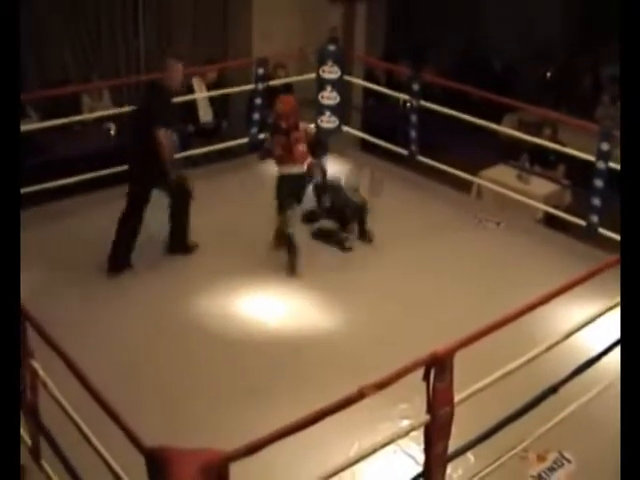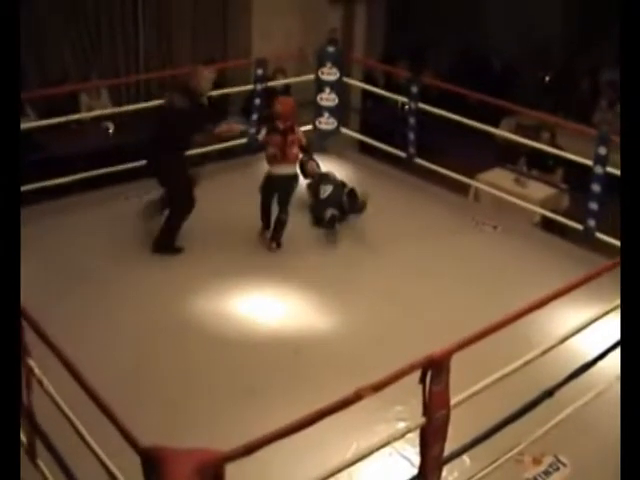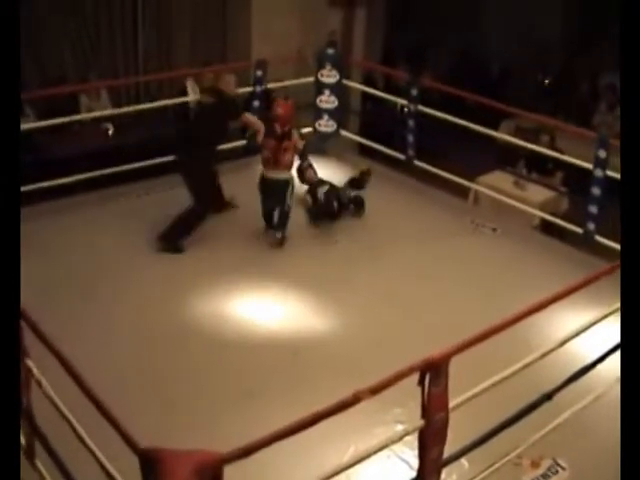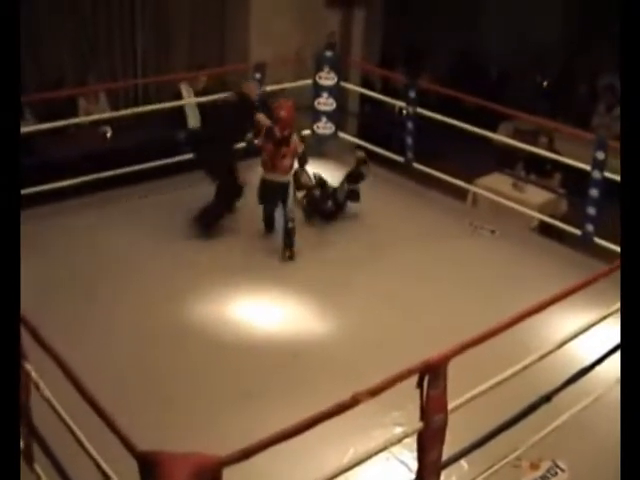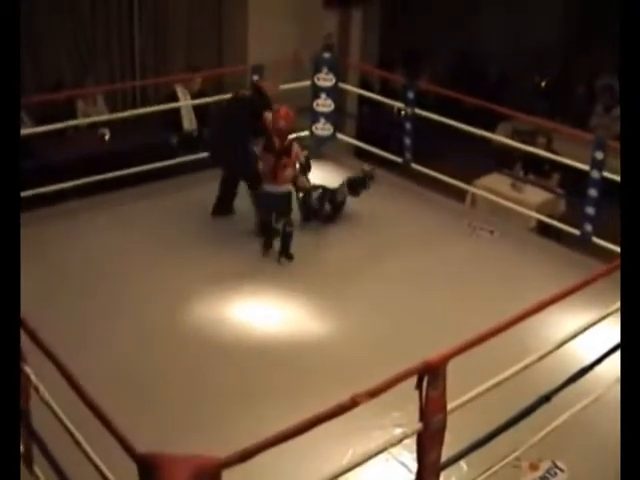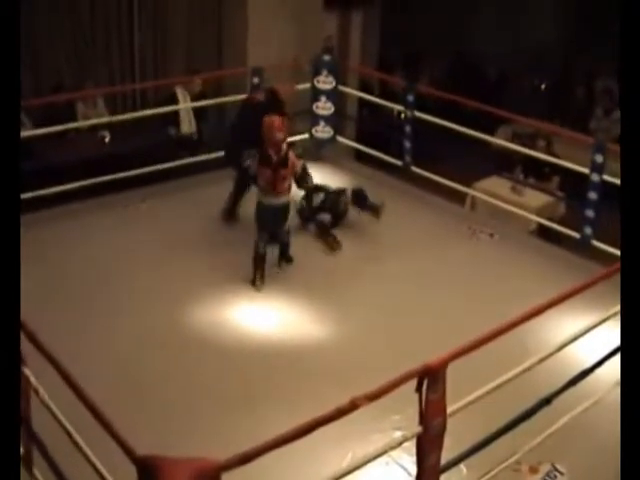
dt=0.2s
person 1, frame 1
left shoulder: (154, 94)
right shoulder: (162, 100)
right elbow: (161, 134)
right wrist: (170, 166)
left hip: (138, 160)
right hip: (155, 162)
left knee: (134, 208)
right knee: (182, 196)
left ankle: (117, 260)
right ankle: (178, 243)
person 1, frame 2
left shoulder: (175, 96)
right shoulder: (195, 105)
right elbow: (216, 129)
left hip: (157, 155)
right hip: (170, 158)
left knee: (182, 187)
right knee: (185, 201)
left ankle: (158, 205)
right ankle: (163, 243)
person 1, frame 3
left shoulder: (206, 99)
right shoulder: (225, 103)
right elbow: (246, 118)
right wrist: (260, 129)
left hip: (188, 151)
right hip: (196, 156)
left knee: (210, 175)
right knee: (203, 203)
left ankle: (218, 202)
right ankle: (169, 238)
person 1, frame 4
left shoulder: (228, 101)
right shoulder: (246, 104)
right elbow: (260, 118)
left hip: (203, 147)
right hip: (215, 151)
left knee: (228, 176)
right knee: (232, 189)
left ankle: (225, 205)
right ankle: (205, 220)
person 1, frame 5
left shoulder: (241, 96)
right shoulder: (261, 100)
right elbow: (268, 118)
left hip: (218, 144)
right hip: (234, 147)
left knee: (232, 173)
right knee: (256, 181)
left ankle: (222, 207)
person 1, frame 6
left shoulder: (255, 97)
right shoulder: (276, 105)
left hip: (232, 147)
right hip: (248, 150)
left knee: (243, 178)
left ankle: (230, 212)
person 2, frame 1
left shoulder: (275, 131)
right shoulder: (301, 128)
left hip: (286, 177)
right hip: (301, 175)
left knee: (285, 214)
right knee: (289, 207)
left ankle: (292, 254)
right ankle: (283, 238)
person 2, frame 2
left shoulder: (268, 129)
right shoulder: (295, 130)
right elbow: (306, 149)
left hip: (273, 175)
right hip: (290, 176)
left knee: (266, 200)
right knee: (283, 209)
left ankle: (266, 230)
right ankle: (275, 240)
person 2, frame 3
left shoulder: (266, 131)
right shoulder: (293, 134)
right elbow: (303, 155)
left hip: (267, 177)
right hip: (284, 179)
left knee: (268, 205)
right knee: (285, 206)
left ankle: (270, 228)
right ankle: (279, 232)
person 2, frame 4
left shoulder: (266, 133)
right shoulder: (293, 138)
left elbow: (257, 146)
right elbow: (302, 159)
right wrist: (300, 143)
left hip: (267, 180)
right hip: (284, 182)
left knee: (268, 208)
right knee: (288, 214)
left ankle: (269, 228)
right ankle: (287, 248)
person 2, frame 5
left shoulder: (265, 143)
right shoulder: (293, 146)
left hip: (267, 191)
right hip: (286, 192)
left knee: (266, 218)
right knee: (287, 221)
left ankle: (267, 243)
right ankle: (284, 252)
person 2, frame 6
left shoulder: (260, 156)
right shoulder: (289, 156)
left elbow: (251, 173)
right elbow: (302, 180)
right wrist: (300, 163)
left hip: (264, 204)
right hip: (283, 204)
left knee: (262, 239)
right knee: (283, 231)
left ankle: (259, 275)
right ankle: (284, 257)
